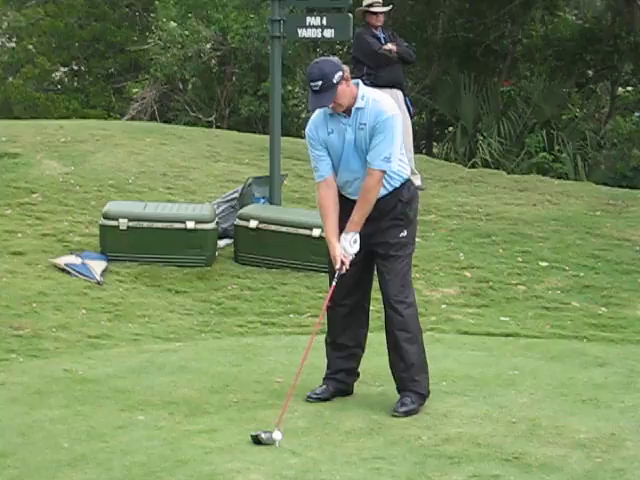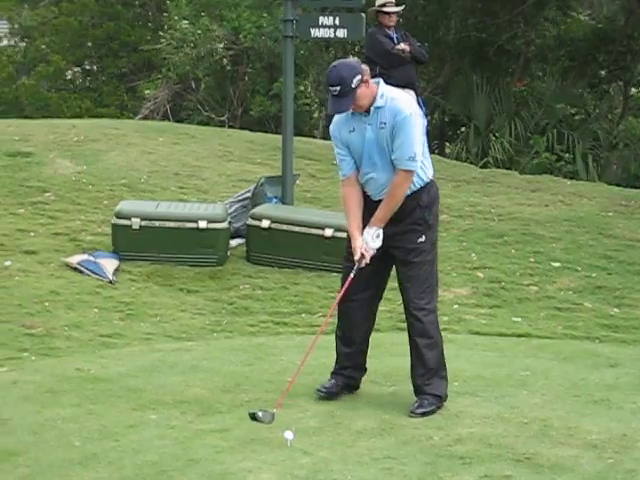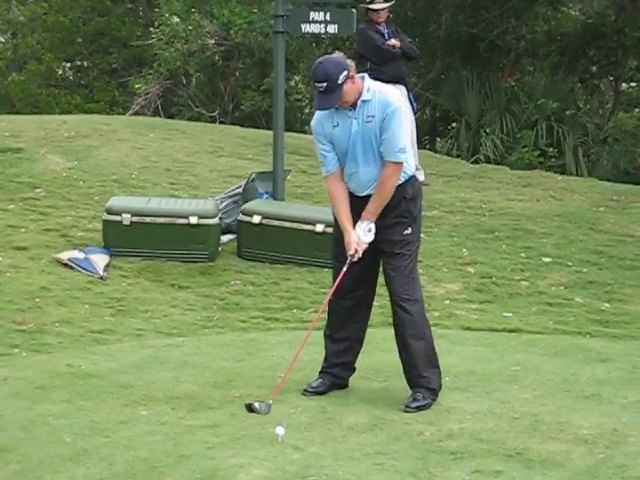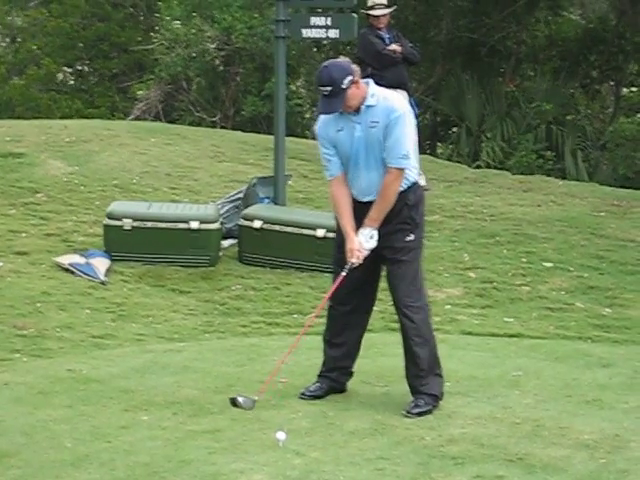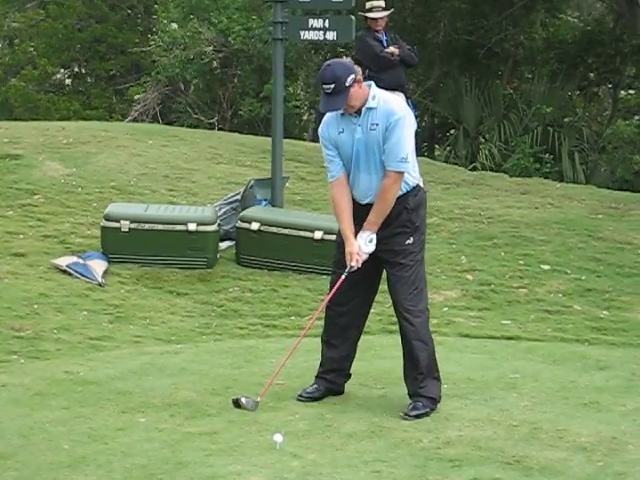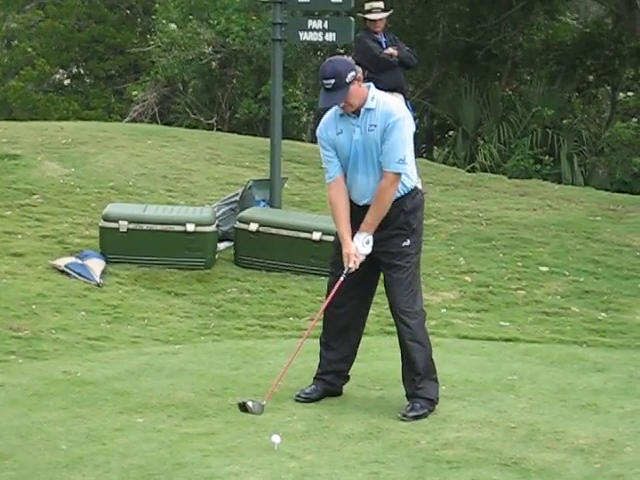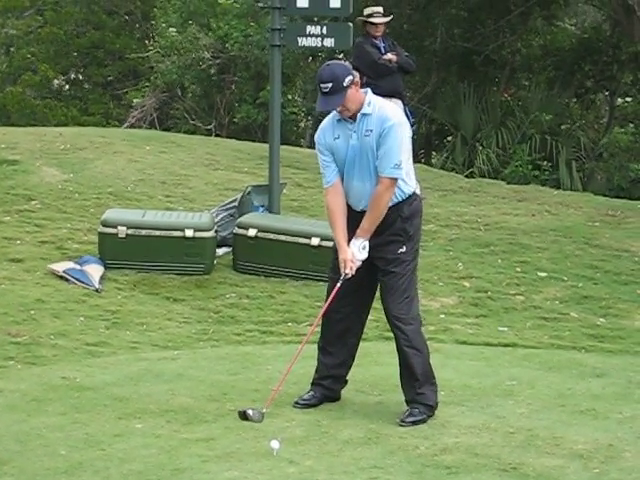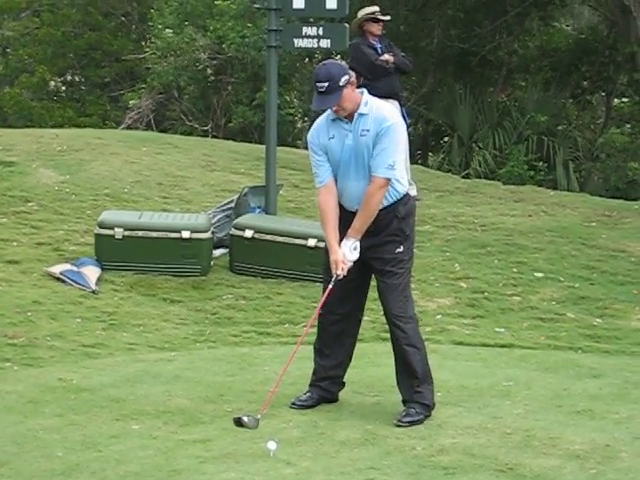
dt=0.4s
person 1, frame 1
left shoulder: (383, 110)
right shoulder: (317, 125)
left elbow: (375, 177)
right elbow: (326, 185)
left wrist: (352, 232)
right wrist: (333, 241)
left hip: (392, 205)
right hip: (349, 205)
left knee: (397, 296)
right knee: (343, 298)
left ankle: (413, 386)
right ankle: (340, 376)
person 1, frame 2
left shoulder: (402, 110)
right shoulder: (340, 124)
left elbow: (404, 175)
right elbow: (350, 182)
left wrist: (376, 228)
right wrist: (356, 236)
left hip: (413, 206)
right hip: (371, 204)
left knee: (418, 301)
right knee: (355, 293)
left ankle: (431, 388)
right ankle: (347, 373)
person 1, frame 3
left shoulder: (390, 103)
right shoulder: (322, 119)
left elbow: (393, 167)
right elbow: (334, 177)
left wrist: (368, 222)
right wrist: (348, 230)
left hip: (397, 201)
right hip: (354, 202)
left knee: (404, 292)
right knee: (345, 292)
left ankle: (425, 381)
right ankle: (336, 371)
person 1, frame 4
left shoulder: (394, 109)
right shoulder: (326, 124)
left elbow: (395, 174)
right elbow: (337, 181)
left wrist: (370, 228)
right wrist: (351, 237)
left hip: (398, 208)
right hip: (355, 209)
left knee: (409, 300)
right knee: (344, 298)
left ankle: (427, 389)
right ankle: (334, 375)
person 1, frame 5
left shoulder: (394, 112)
right shoulder: (329, 125)
left elbow: (394, 178)
right elbow: (339, 183)
left wrist: (370, 231)
right wrist: (350, 239)
left hip: (400, 211)
right hip: (357, 210)
left knee: (409, 302)
right knee: (343, 299)
left ankle: (425, 391)
right ankle: (331, 376)
person 1, frame 6
left shoulder: (393, 113)
right shoulder: (328, 126)
left elbow: (391, 180)
right elbow: (336, 185)
left wrist: (366, 234)
right wrist: (347, 241)
left hip: (398, 213)
right hip: (355, 212)
left knee: (405, 305)
right knee: (341, 301)
left ankle: (423, 392)
right ankle: (330, 378)
person 1, frame 7
left shoulder: (390, 119)
right shoulder: (326, 132)
left elbow: (387, 185)
right elbow: (334, 191)
left wrist: (362, 240)
right wrist: (343, 246)
left hip: (397, 218)
right hip: (355, 217)
left knee: (400, 310)
right knee: (340, 307)
left ankle: (422, 397)
right ankle: (327, 383)
person 1, frame 8
left shoulder: (386, 119)
right shoulder: (319, 132)
left elbow: (379, 186)
right elbow: (326, 190)
left wrist: (352, 239)
right wrist: (334, 246)
left hip: (390, 219)
right hip: (349, 216)
left knee: (398, 309)
right knee: (335, 308)
left ankle: (419, 397)
right ankle: (325, 385)
person 2, frame 1
left shoulder: (390, 34)
right shoulder: (361, 35)
left elbow: (411, 55)
right elbow: (377, 56)
left wrist: (395, 49)
right wrist: (397, 55)
left hip: (396, 91)
left knee: (405, 133)
left ankle: (411, 176)
person 2, frame 2
left shoulder: (403, 34)
right shoulder: (374, 34)
left elbow: (424, 55)
right elbow: (390, 57)
left wrist: (409, 49)
right wrist: (410, 56)
left hip: (408, 90)
person 2, frame 3
left shoulder: (393, 28)
right shoulder: (364, 30)
left elbow: (414, 51)
right elbow: (379, 52)
left wrist: (400, 44)
right wrist: (401, 51)
left hip: (399, 87)
left ankle: (414, 171)
person 2, frame 4
left shoulder: (395, 33)
right shoulder: (365, 35)
left elbow: (416, 56)
right elbow: (382, 57)
left wrist: (400, 50)
right wrist: (402, 56)
left hip: (401, 91)
person 2, frame 5
left shoulder: (393, 37)
right shoulder: (363, 37)
left elbow: (413, 58)
right elbow: (380, 60)
left wrist: (398, 52)
right wrist: (401, 57)
left hip: (398, 92)
person 2, frame 6
left shoulder: (391, 38)
right shoulder: (362, 39)
left elbow: (412, 60)
right elbow: (378, 62)
left wrist: (396, 54)
right wrist: (399, 59)
left hip: (397, 93)
person 2, frame 7
left shoulder: (390, 43)
right shoulder: (361, 44)
left elbow: (411, 64)
right elbow: (377, 67)
left wrist: (395, 59)
right wrist: (397, 65)
left hip: (396, 99)
person 2, frame 8
left shoulder: (386, 43)
right shoulder: (358, 45)
left elbow: (408, 64)
right elbow: (375, 68)
left wrist: (392, 60)
right wrist: (394, 65)
left hip: (393, 101)
left ankle: (407, 186)
